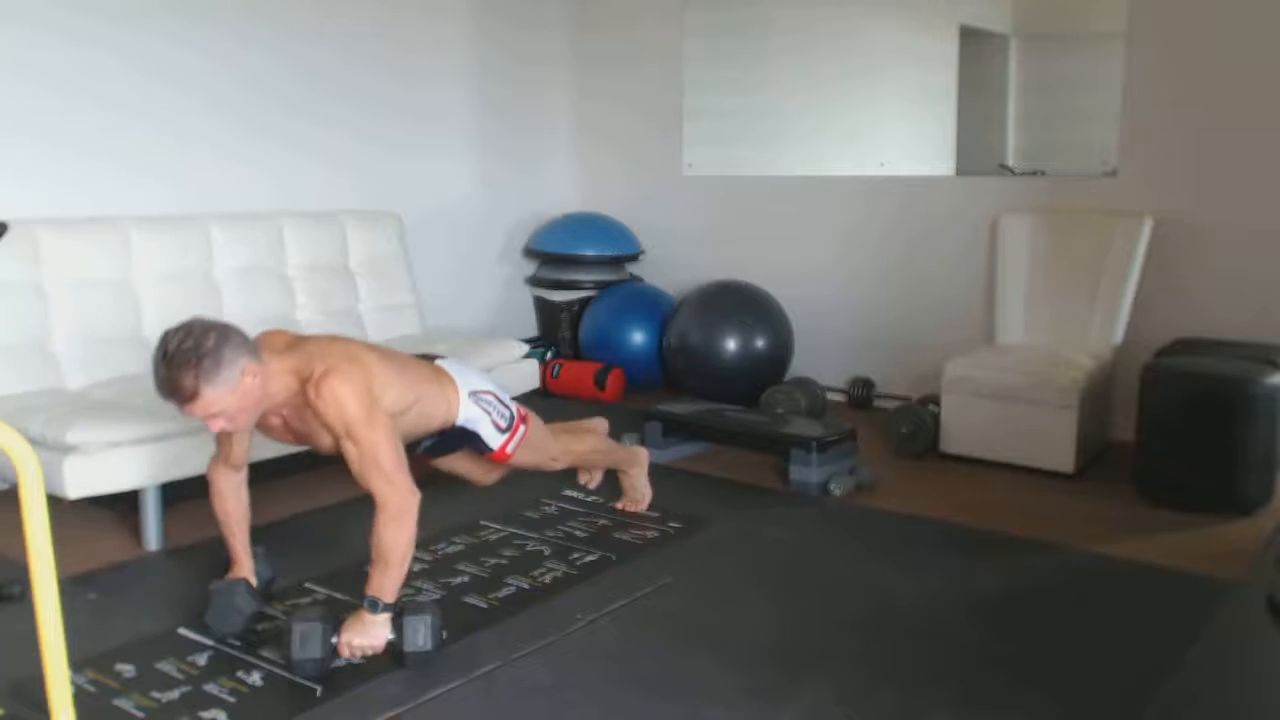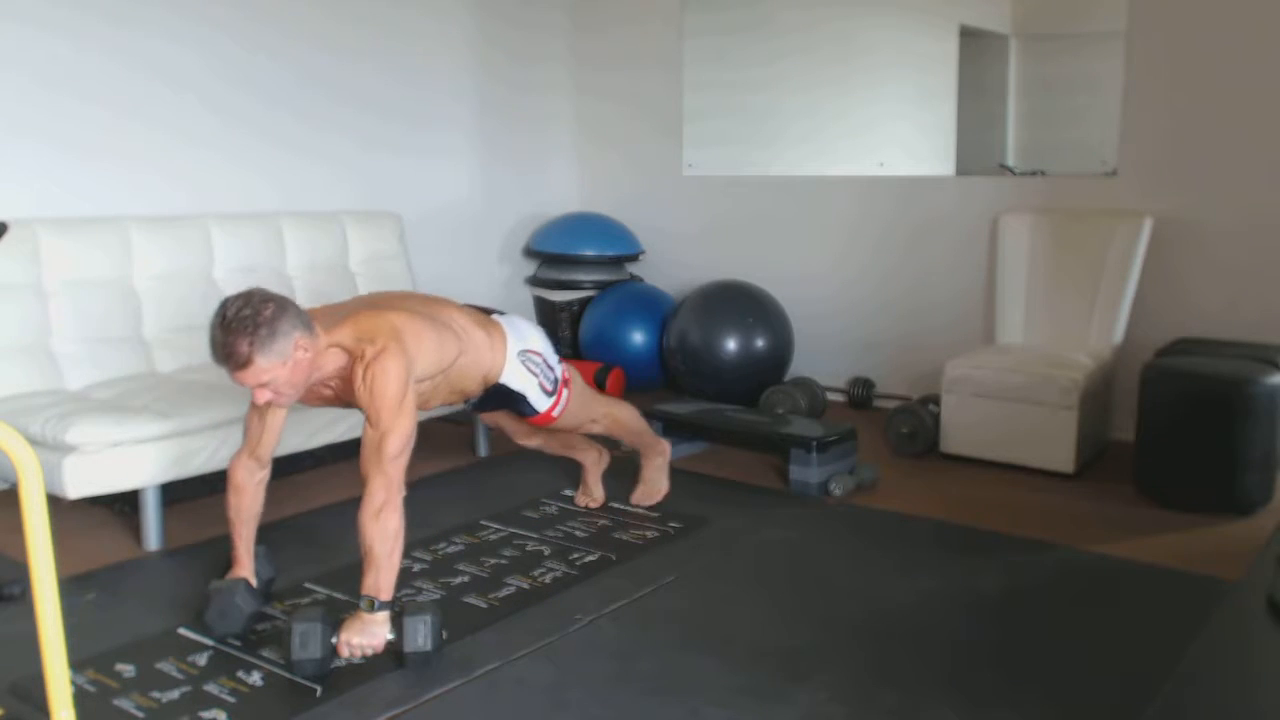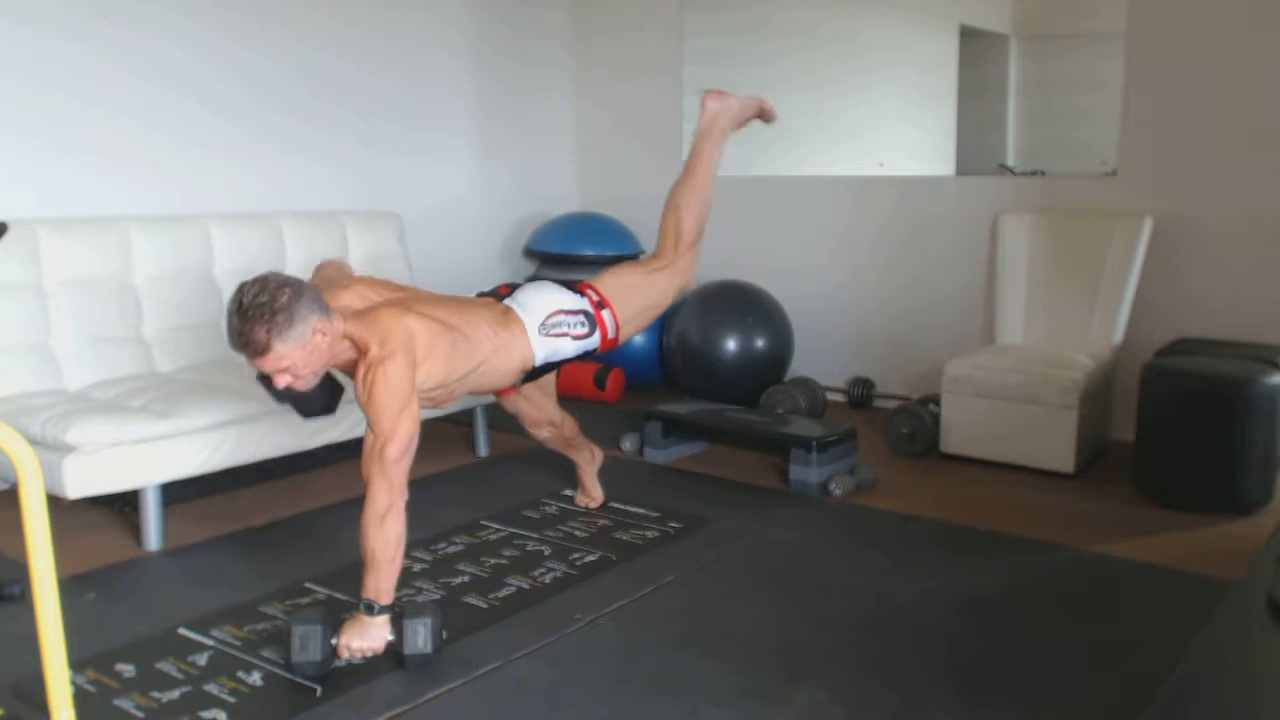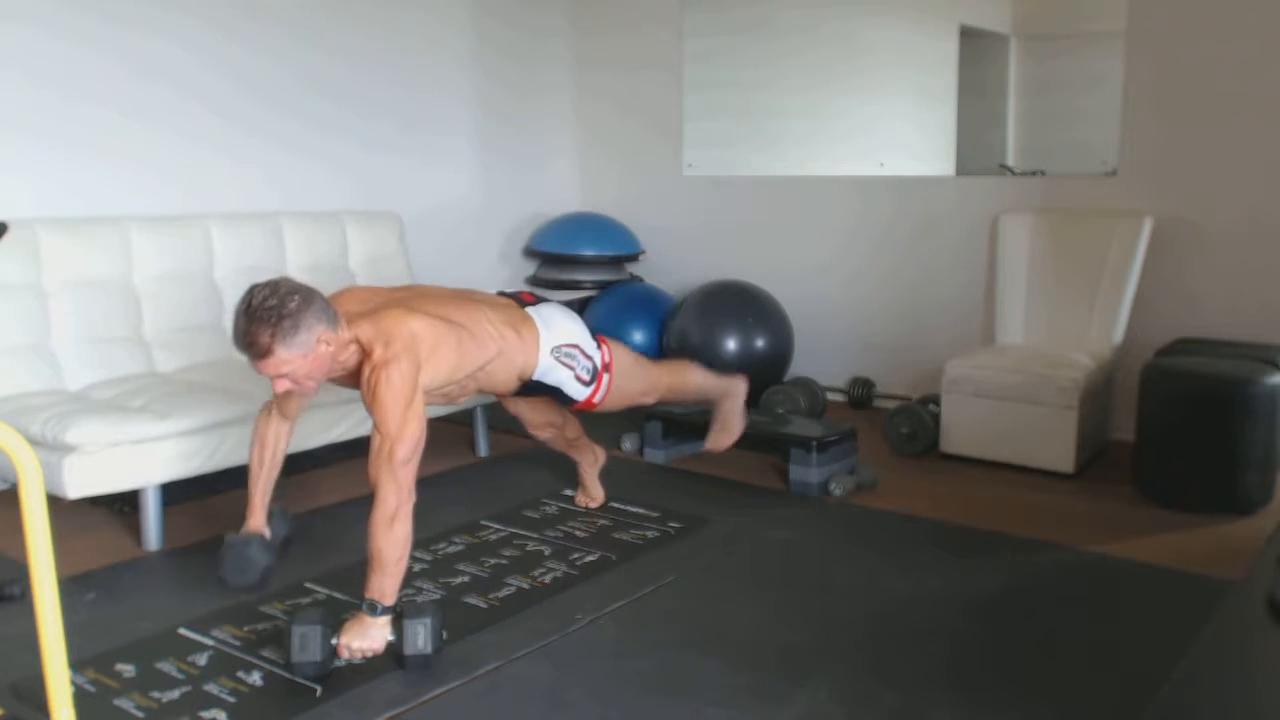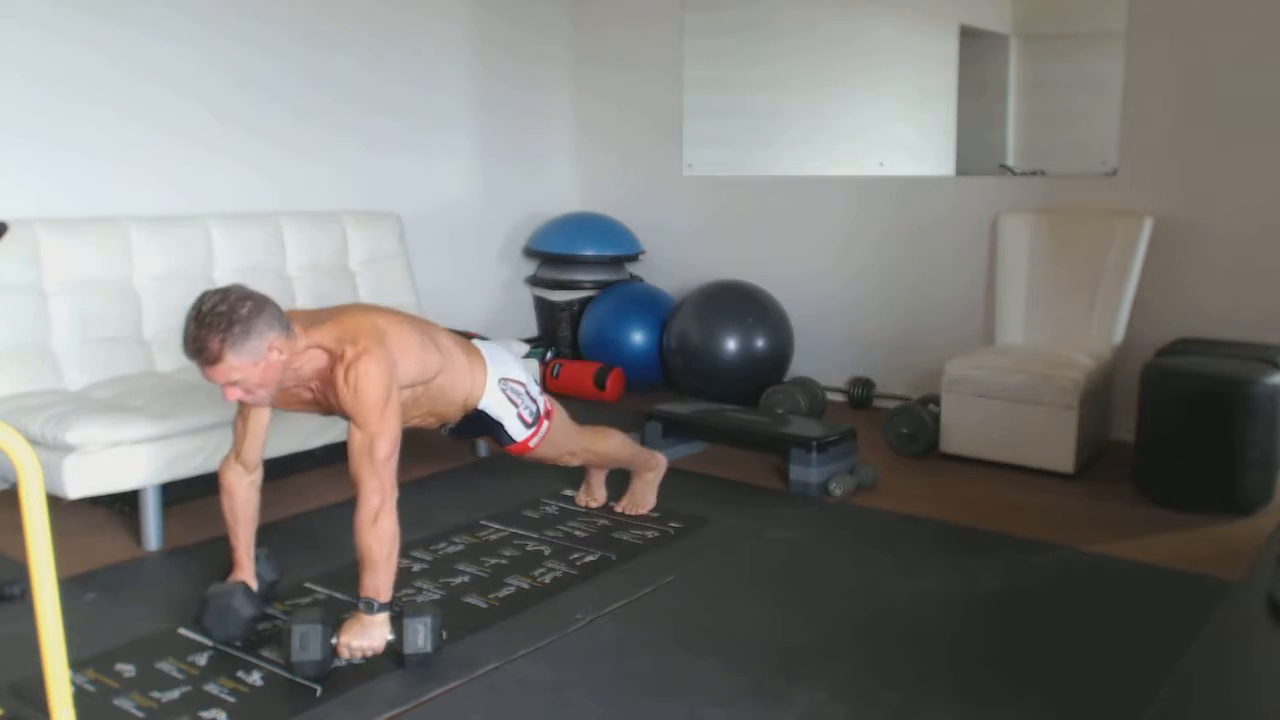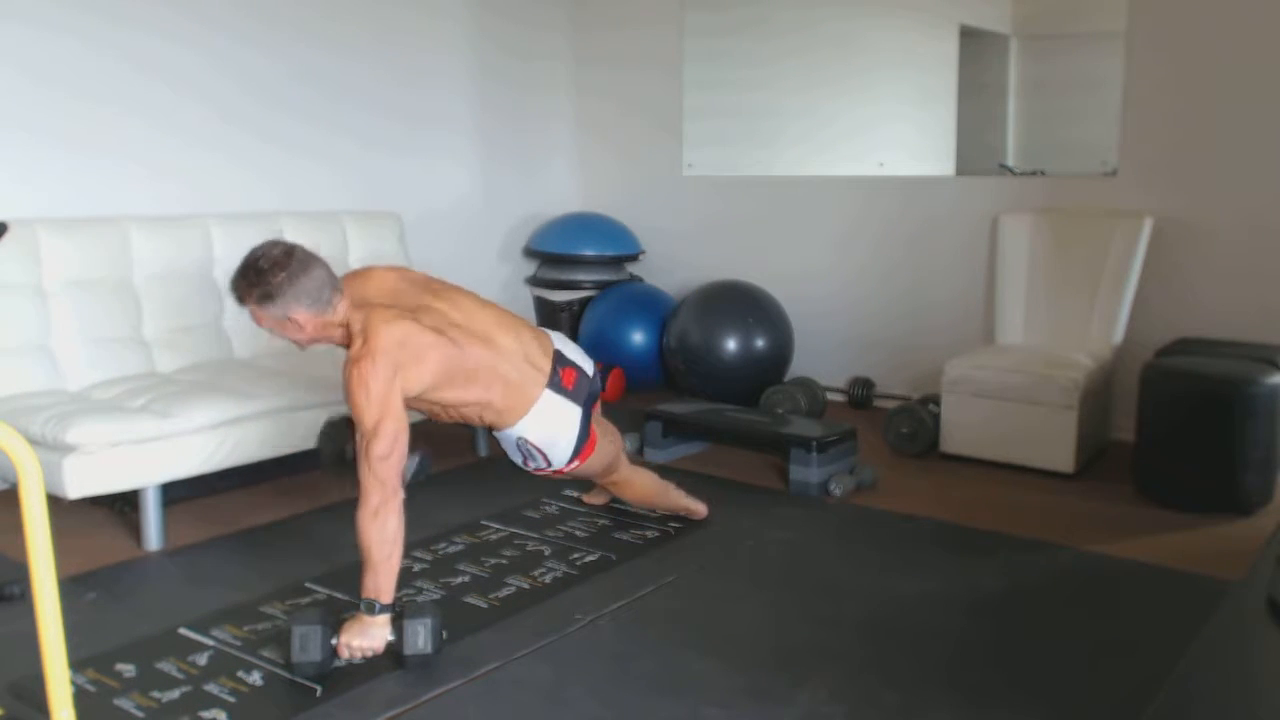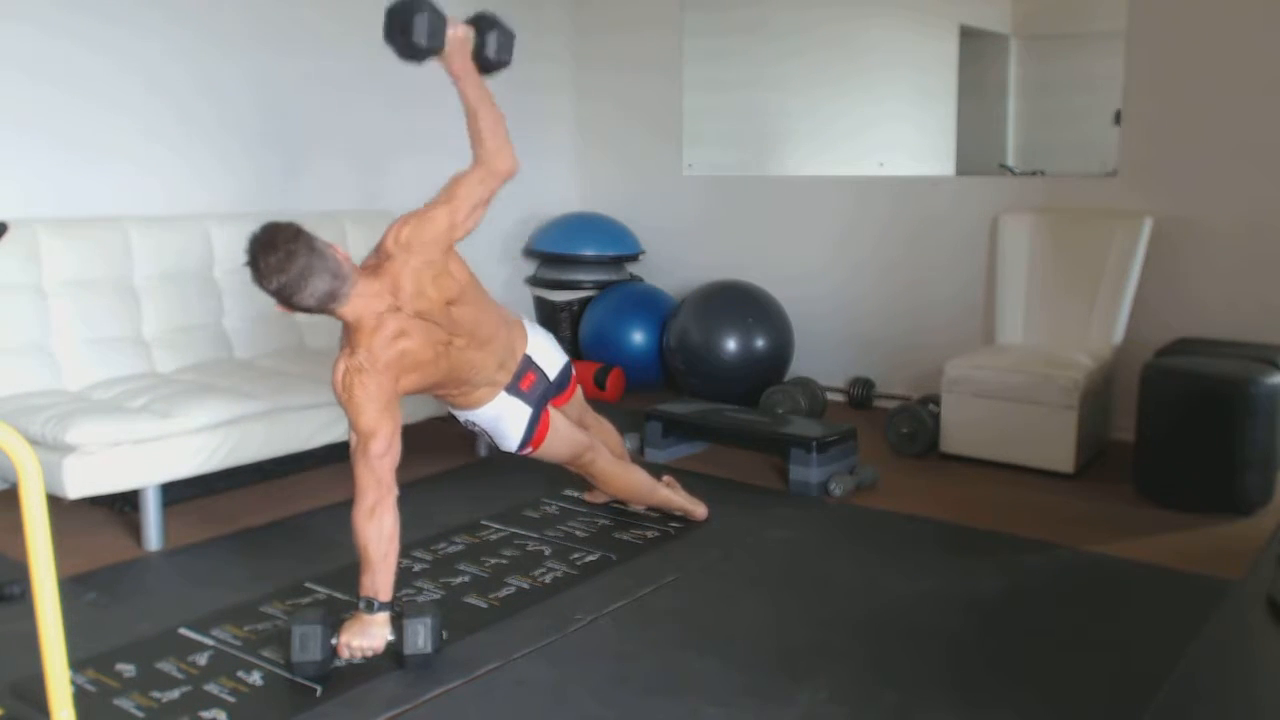
dt=0.7s
person 1, frame 1
left shoulder: (331, 387)
right shoulder: (242, 375)
left elbow: (400, 498)
right elbow: (227, 471)
left wrist: (375, 611)
right wrist: (242, 566)
left hip: (458, 399)
right hip: (419, 400)
left knee: (552, 455)
left ankle: (629, 459)
right ankle: (586, 426)
person 1, frame 2
left shoulder: (378, 361)
right shoulder: (282, 352)
left elbow: (384, 492)
right elbow: (250, 465)
left wrist: (374, 611)
right wrist: (243, 567)
left hip: (506, 350)
right hip: (463, 361)
left knee: (591, 415)
right knee: (527, 434)
left ankle: (653, 451)
right ankle: (590, 459)
person 1, frame 3
left shoulder: (384, 362)
right shoulder: (327, 296)
left elbow: (386, 497)
right elbow: (329, 267)
left wrist: (374, 614)
right wrist: (304, 373)
left hip: (540, 324)
right hip: (499, 318)
left knee: (673, 265)
right knee: (543, 425)
left ankle: (713, 123)
right ankle: (586, 457)
person 1, frame 4
left shoulder: (388, 362)
right shoulder: (324, 321)
left elbow: (396, 498)
right elbow: (277, 413)
left wrist: (376, 614)
right wrist: (256, 511)
left hip: (546, 340)
right hip: (501, 323)
left knee: (649, 384)
right knee: (544, 425)
left ankle: (725, 391)
right ankle: (586, 457)
person 1, frame 5
left shoulder: (359, 362)
right shoulder: (266, 356)
left elbow: (378, 497)
right elbow: (240, 469)
left wrist: (373, 613)
right wrist: (243, 569)
left hip: (491, 380)
right hip: (448, 391)
left knee: (573, 444)
left ankle: (650, 464)
right ankle: (595, 473)
person 1, frame 6
left shoulder: (372, 362)
right shoulder: (364, 283)
left elbow: (382, 496)
left wrist: (374, 614)
right wrist: (373, 439)
left hip: (545, 421)
right hip: (562, 357)
left knee: (609, 470)
right knee: (596, 435)
left ankle: (685, 505)
right ankle: (612, 475)
person 1, frame 7
left shoulder: (362, 372)
right shoulder: (412, 251)
left elbow: (376, 493)
right elbow: (499, 164)
left wrist: (374, 613)
right wrist: (461, 65)
left hip: (500, 406)
right hip: (532, 348)
left knee: (587, 459)
right knee: (586, 423)
left ankle: (684, 507)
right ankle: (634, 487)
